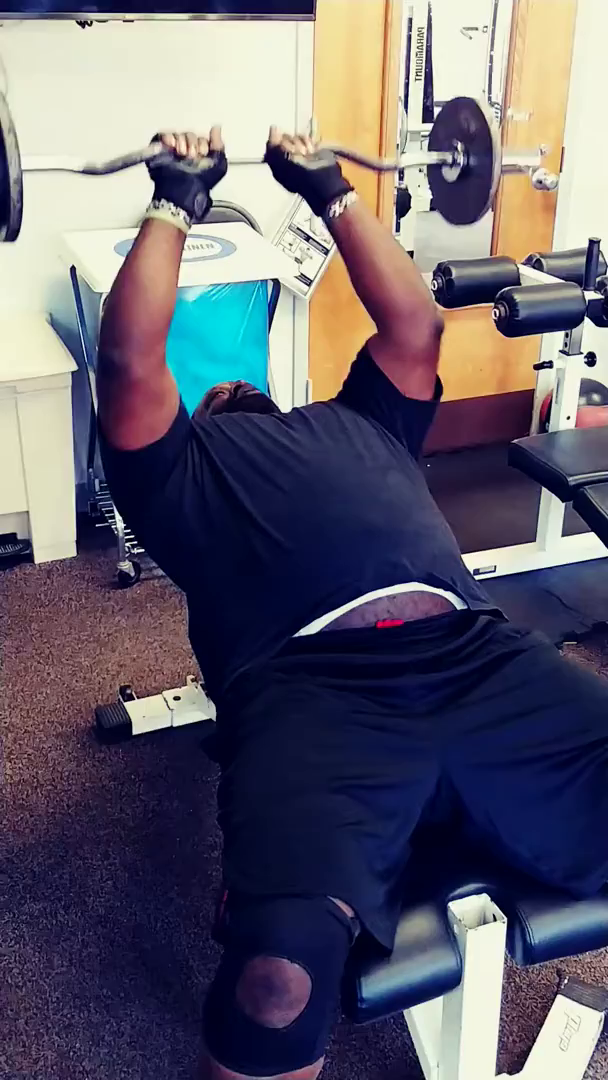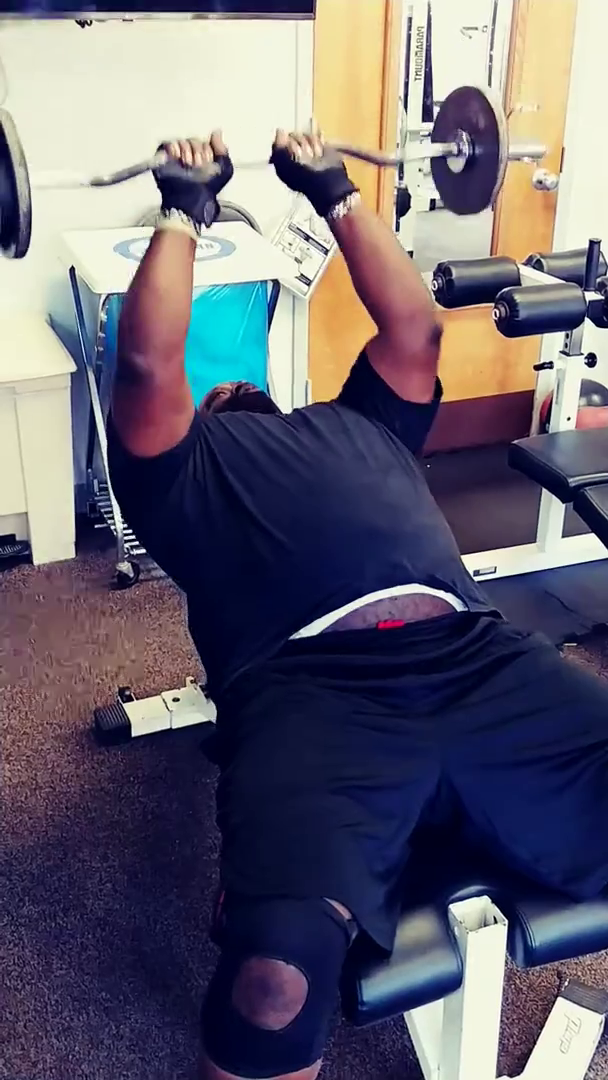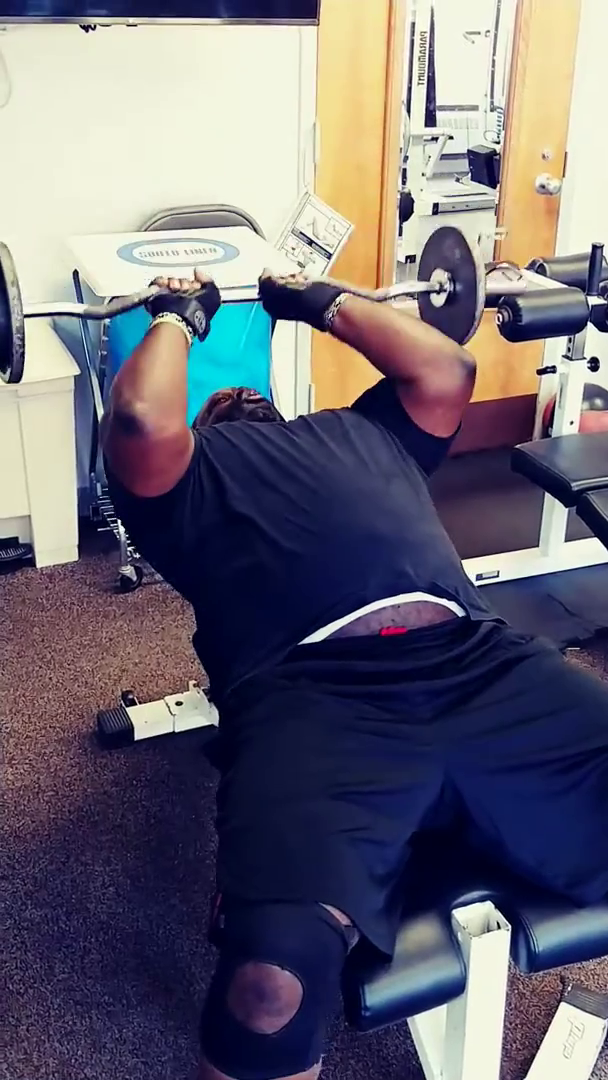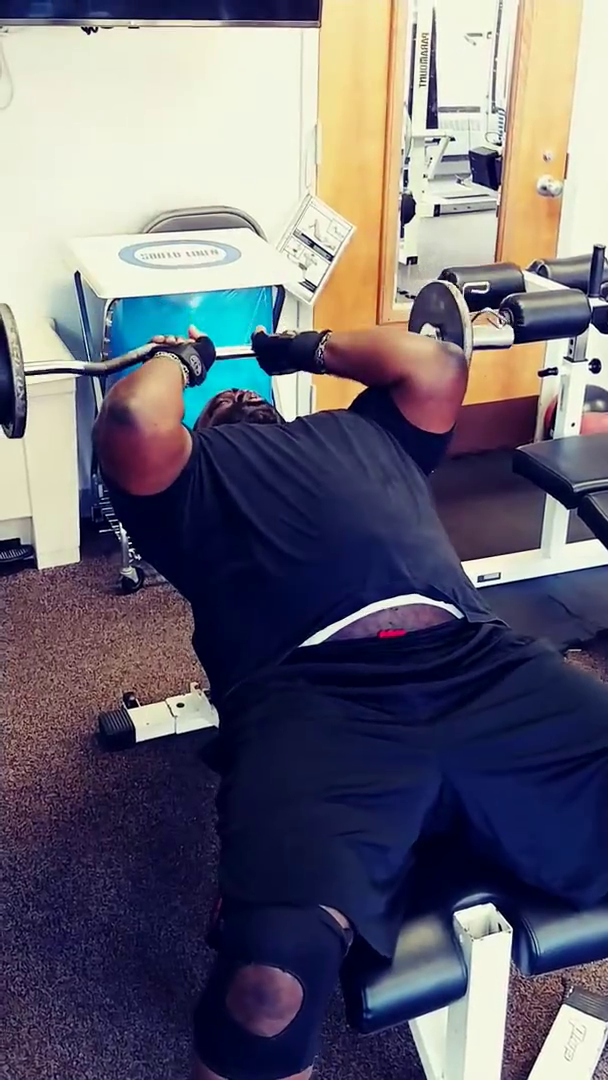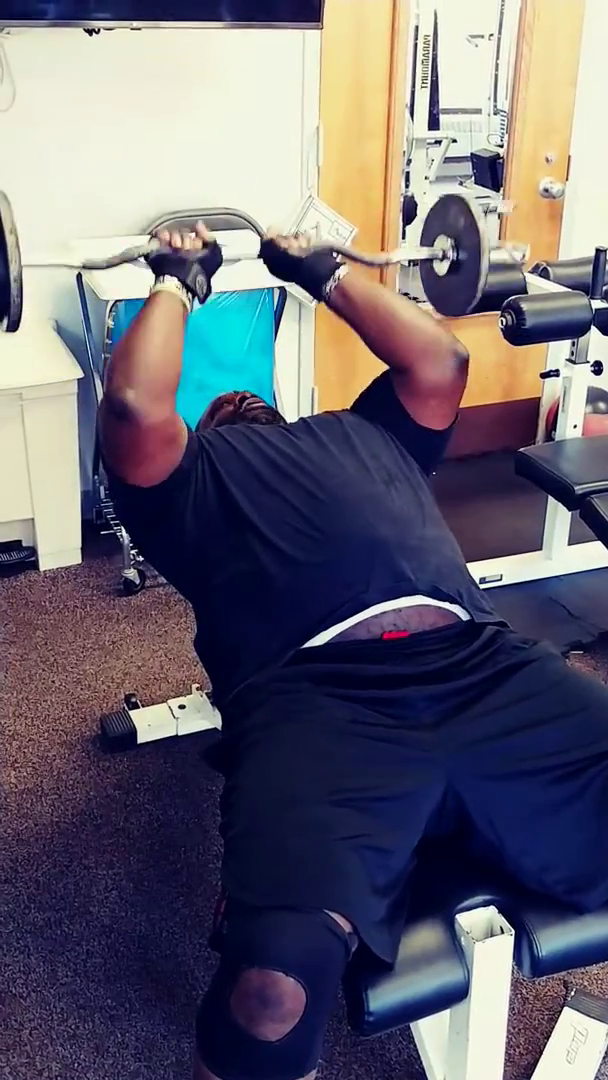
dt=0.4s
person 1, frame 1
left shoulder: (358, 423)
right shoulder: (186, 467)
left elbow: (412, 325)
right elbow: (130, 362)
left wrist: (332, 195)
right wrist: (176, 206)
left hip: (476, 655)
right hip: (311, 690)
right knee: (279, 974)
person 1, frame 2
left shoulder: (358, 423)
right shoulder: (186, 465)
left elbow: (413, 327)
right elbow: (147, 367)
left wrist: (335, 195)
right wrist: (183, 214)
left hip: (479, 656)
right hip: (309, 691)
right knee: (276, 973)
person 1, frame 3
left shoulder: (360, 429)
right shoulder: (192, 470)
left elbow: (446, 373)
right elbow: (140, 424)
left wrist: (327, 302)
right wrist: (178, 320)
left hip: (479, 661)
right hip: (313, 695)
right knee: (273, 972)
person 1, frame 4
left shoulder: (359, 430)
right shoulder: (193, 470)
left elbow: (438, 366)
right elbow: (131, 428)
left wrist: (316, 350)
right wrist: (175, 363)
left hip: (476, 661)
right hip: (312, 696)
right knee: (269, 979)
person 1, frame 5
left shoulder: (359, 432)
right shoulder: (193, 477)
left elbow: (439, 362)
right elbow: (135, 408)
left wrist: (325, 275)
right wrist: (175, 284)
left hip: (481, 666)
right hip: (315, 700)
right knee: (274, 981)
